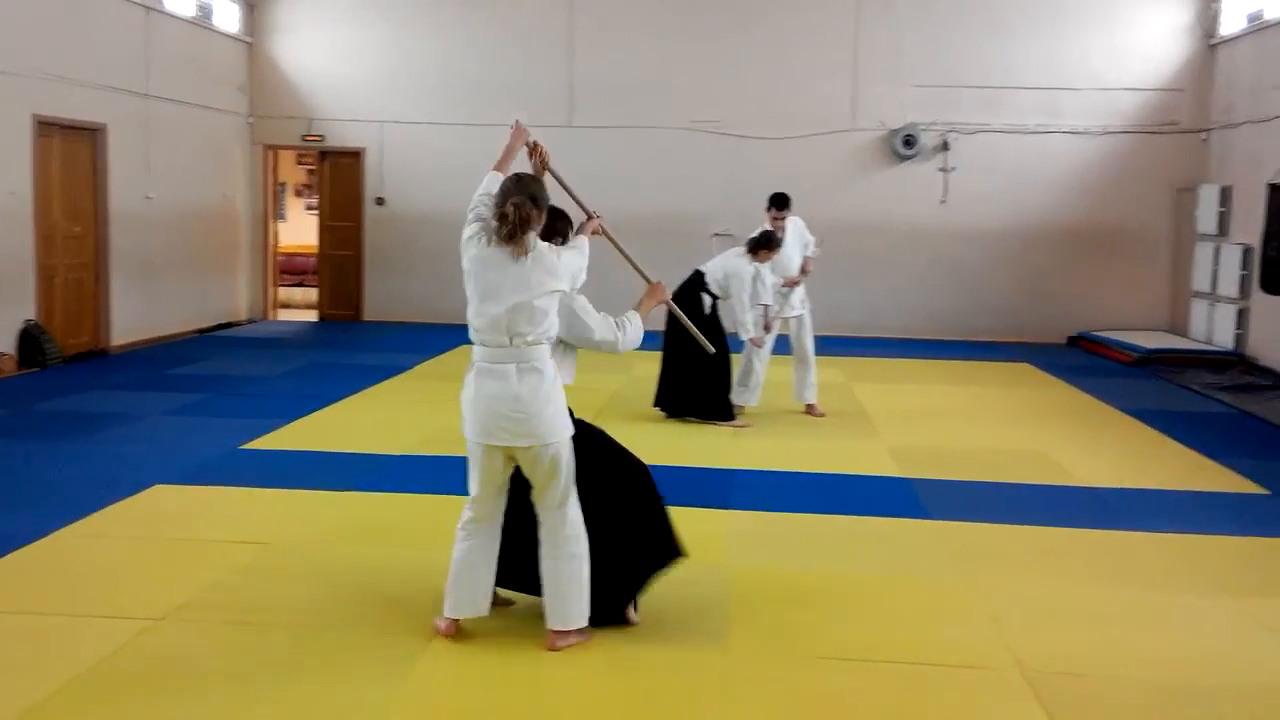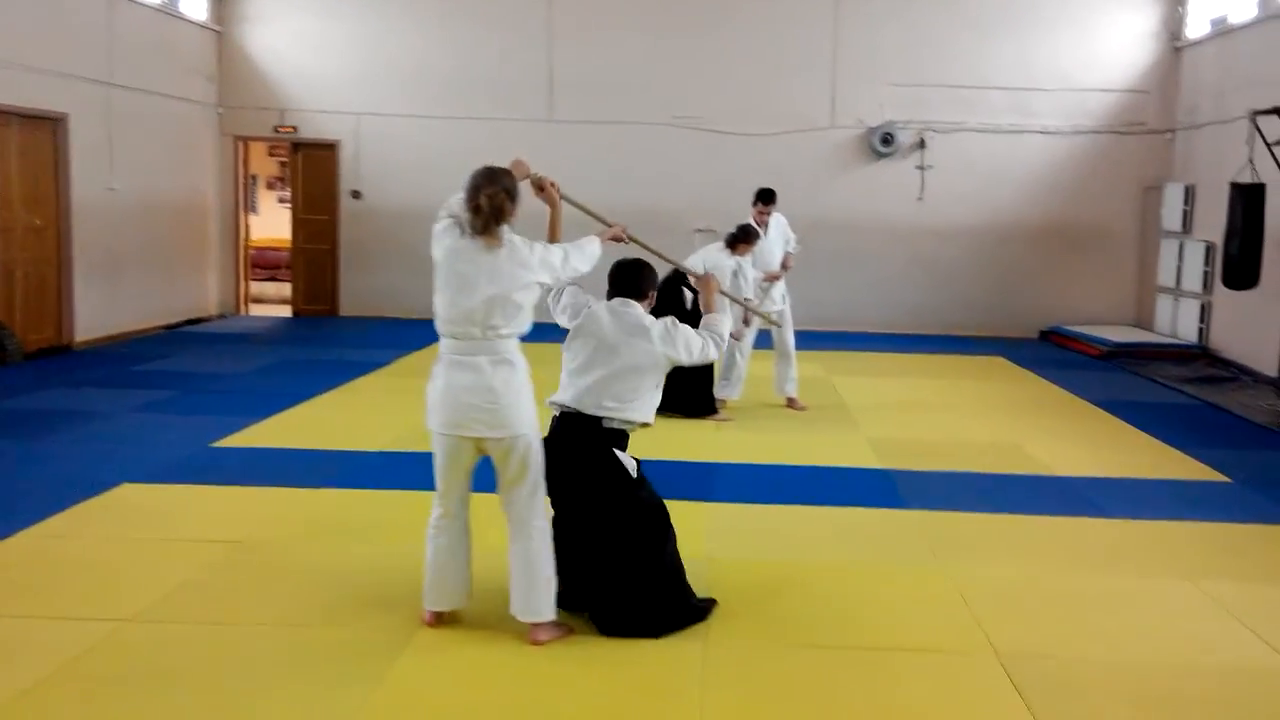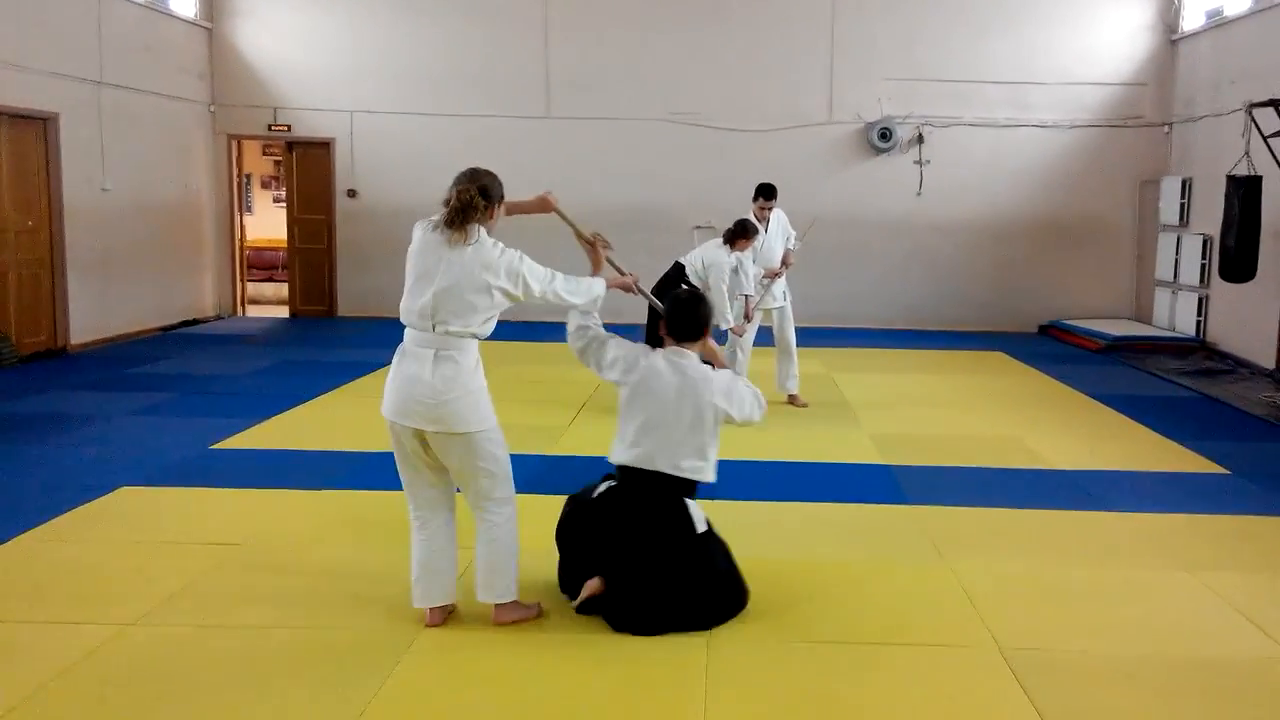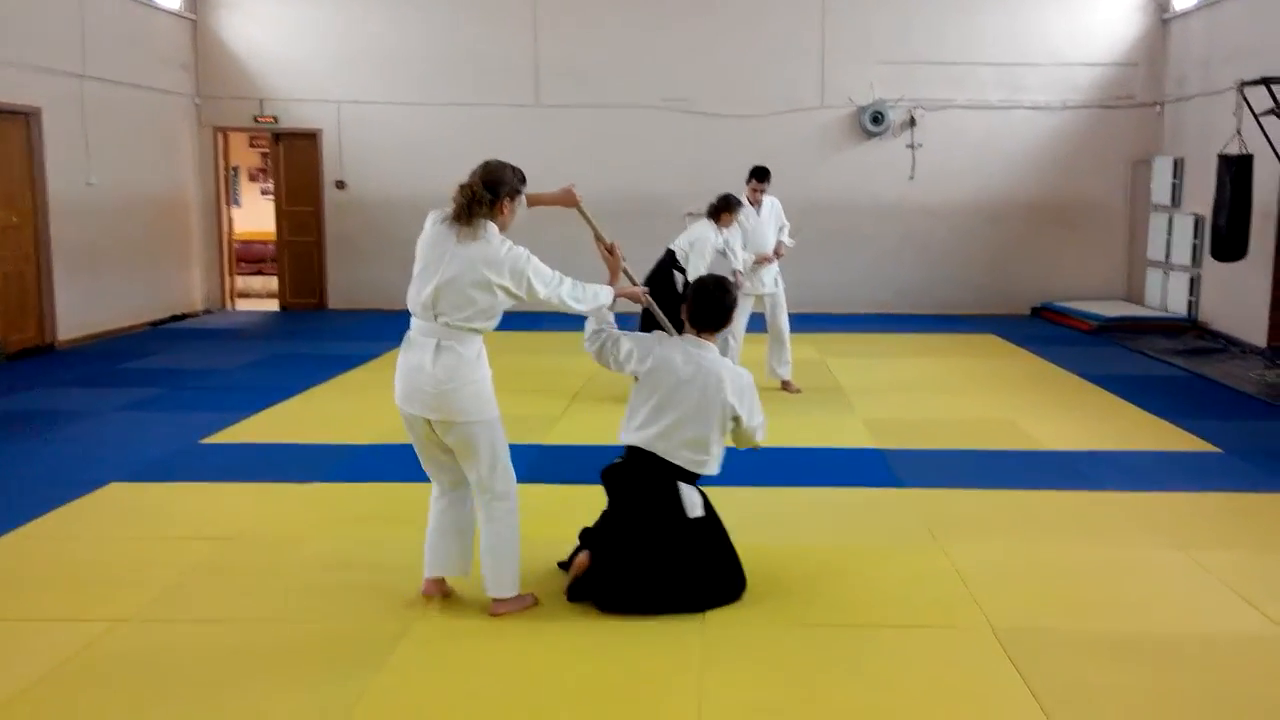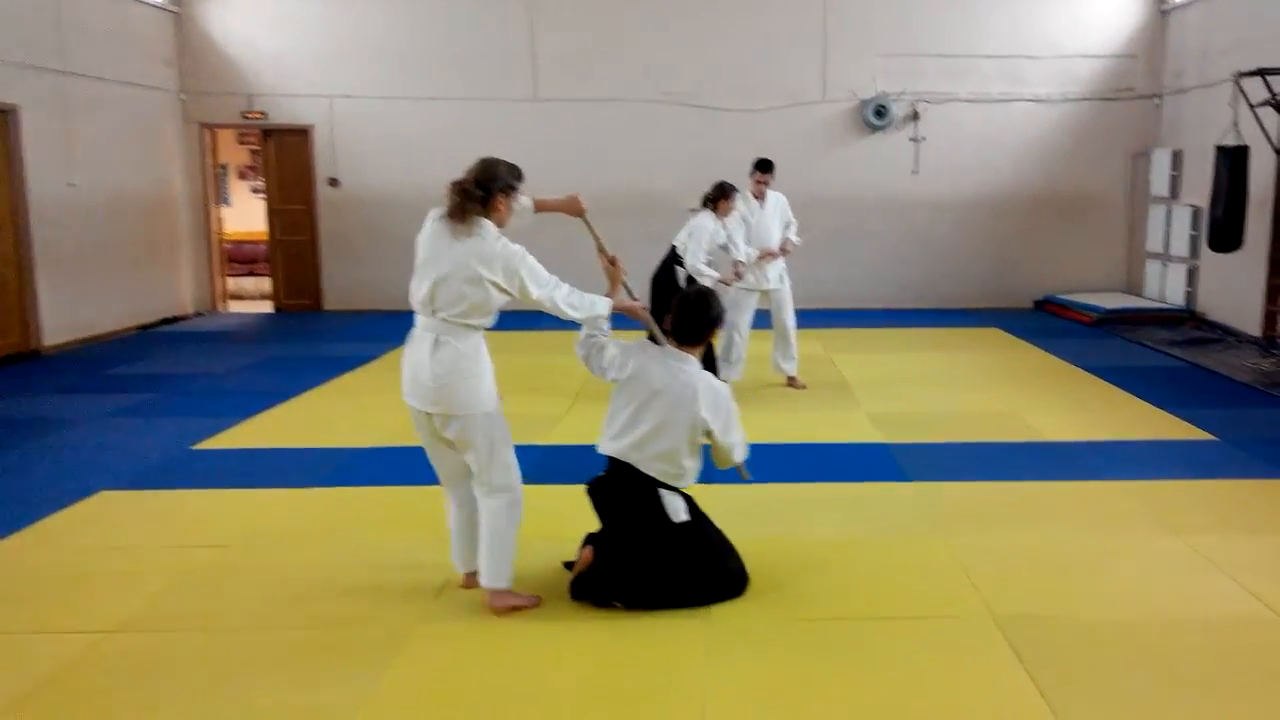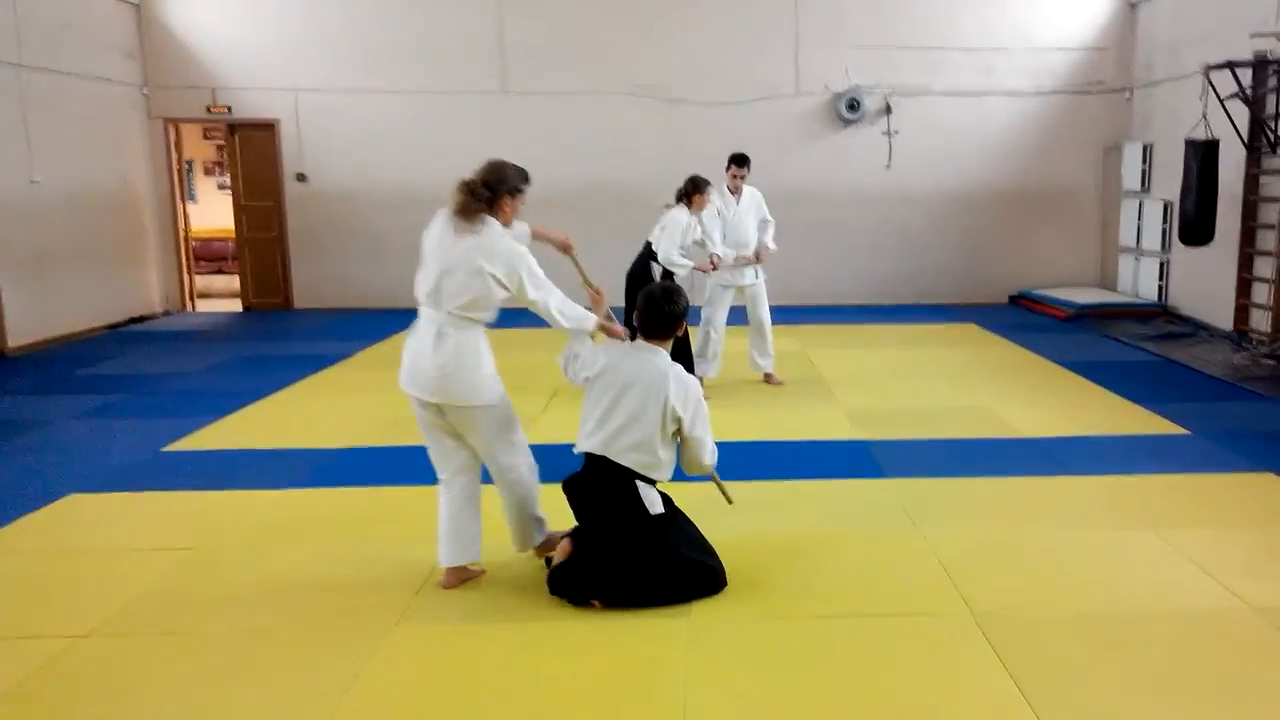
dt=0.4s
person 1, frame 1
left shoulder: (475, 249)
right shoulder: (554, 262)
left elbow: (482, 200)
left wrist: (510, 149)
right wrist: (586, 233)
left hip: (486, 392)
right hip: (536, 394)
left knee: (481, 512)
right knee: (559, 515)
left ankle: (455, 615)
right ankle: (564, 625)
person 1, frame 2
left shoulder: (447, 241)
right shoulder: (528, 255)
left elbow: (455, 207)
right elbow: (574, 258)
left wrist: (501, 177)
right wrist: (604, 236)
left hip: (452, 383)
right hip: (503, 385)
left knee: (449, 504)
right knee: (526, 509)
left ankle: (439, 604)
right ankle: (539, 619)
person 1, frame 3
left shoulder: (423, 236)
right shoulder: (499, 260)
left elbow: (455, 217)
right elbow: (562, 288)
left wrist: (528, 206)
right wrist: (611, 281)
left hip: (407, 379)
right hip: (456, 384)
left knee: (427, 503)
right knee: (493, 497)
left ankle: (435, 602)
right ankle: (503, 601)
person 1, frame 4
left shoulder: (435, 226)
right shoulder: (506, 258)
left elbow: (480, 209)
right elbow: (566, 292)
left wrist: (547, 198)
right wrist: (619, 291)
left hip: (414, 368)
right hip: (459, 375)
left knee: (449, 482)
right knee: (495, 489)
left ankle: (437, 575)
right ankle: (502, 593)
person 1, frame 5
left shoulder: (435, 225)
right shoulder: (501, 254)
left elbow: (483, 214)
right elbow: (560, 297)
right wrist: (616, 304)
left hip: (421, 363)
right hip: (461, 369)
left knee: (458, 478)
right knee: (499, 483)
left ankle: (472, 567)
right ankle: (496, 587)
person 1, frame 6
left shoulder: (442, 224)
right shoulder: (505, 250)
right elbow: (553, 305)
left wrist: (541, 235)
right wrist: (603, 325)
left hip: (421, 357)
right hip: (464, 362)
left knee: (455, 467)
right knee: (508, 460)
left ankle: (456, 563)
right ankle: (536, 539)
person 2, frame 1
right shoulder: (557, 298)
right elbow: (614, 336)
right wrist: (648, 303)
left knee: (523, 505)
right knee: (616, 482)
right ankle: (608, 595)
person 2, frame 2
left shoulder: (587, 311)
right shoulder: (664, 332)
right elbow: (712, 345)
right wrist: (710, 300)
left hip: (562, 442)
right hip: (602, 452)
right knee: (645, 530)
left ankle: (576, 576)
person 2, frame 3
left shoulder: (639, 362)
right shoulder: (722, 385)
left elbow: (582, 333)
right elbow: (754, 405)
right wrist: (716, 356)
left hip: (623, 496)
right hip: (674, 512)
left knee: (581, 510)
right knee: (723, 596)
left ankle: (603, 583)
right ankle: (620, 597)
person 2, frame 4
left shoulder: (653, 349)
right shoulder: (736, 379)
left elbow: (599, 339)
right elbow: (750, 437)
left wrist: (611, 282)
left hip: (628, 477)
right hip: (672, 495)
left knee: (633, 526)
right knee: (725, 582)
left ankle: (594, 556)
right ankle: (615, 582)
person 2, frame 5
left shoulder: (633, 357)
right shoulder: (713, 392)
left elbow: (590, 345)
right elbow: (731, 456)
left wrist: (610, 295)
left hip: (613, 490)
right hip: (656, 505)
right knee: (729, 577)
left ankle: (600, 553)
right ankle: (628, 585)
person 2, frame 6
left shoulder: (603, 354)
right shoulder: (683, 384)
left elbow: (571, 365)
right elbow: (700, 462)
left wrist: (594, 319)
right wrist: (697, 451)
left hip: (589, 487)
right hip: (632, 498)
right knee: (707, 575)
left ankle: (577, 550)
right ankle: (605, 583)
person 3, frame 1
left shoulder: (797, 225)
left elbow: (809, 242)
left wrist: (808, 259)
right wrist: (784, 281)
left hip: (797, 297)
left knee: (805, 350)
right knee: (757, 350)
left ankle: (809, 401)
right ankle: (740, 401)
person 3, frame 2
left shoulder: (780, 221)
left elbow: (790, 239)
left wrist: (788, 255)
right wrist: (763, 276)
left hip: (777, 292)
right hip: (752, 294)
left knee: (786, 344)
right knee: (739, 344)
left ankle: (790, 394)
right ankle: (722, 395)
person 3, frame 3
left shoulder: (780, 217)
left elbow: (790, 235)
left wrist: (789, 251)
right wrist: (764, 272)
left hip: (778, 288)
right hip: (753, 291)
left knee: (787, 341)
right knee: (740, 341)
left ankle: (791, 391)
person 3, frame 4
left shoulder: (774, 204)
right shoulder: (736, 211)
left elbow: (783, 226)
left wrist: (782, 243)
right wrist: (754, 258)
left hip: (770, 274)
right hip: (745, 276)
left knee: (780, 327)
right knee: (733, 329)
left ankle: (784, 377)
person 3, frame 5
left shoulder: (779, 200)
right shoulder: (739, 204)
left elbow: (790, 223)
right elbow: (734, 243)
left wrist: (788, 240)
right wrist: (757, 254)
left hip: (776, 270)
right hip: (749, 273)
left knee: (786, 323)
right knee: (736, 324)
left ankle: (790, 373)
right ankle: (724, 375)
person 3, frame 6
left shoulder: (755, 196)
right shoulder: (715, 199)
left elbow: (767, 223)
right elbow: (711, 236)
left wrist: (765, 246)
right wrist: (732, 256)
left hip: (752, 268)
right hip: (724, 269)
left knee: (761, 319)
right knee: (712, 320)
left ankle: (766, 369)
right ankle: (700, 372)
person 4, frame 1
left shoulder: (742, 254)
right shoulder: (742, 270)
left elbow: (762, 275)
right elbow: (740, 305)
right wrist: (750, 335)
left hip: (687, 299)
right hip: (697, 303)
left knee: (685, 354)
right knee: (713, 357)
left ankle: (676, 406)
right ankle: (719, 413)
person 4, frame 2
left shoulder: (723, 249)
right shoulder: (723, 263)
left elbow: (743, 269)
right elbow: (720, 300)
left hip: (672, 294)
right hip: (678, 298)
left ankle: (666, 401)
right ankle: (701, 407)
person 4, frame 3
left shoulder: (723, 246)
right shoulder: (721, 261)
left elbow: (740, 265)
right elbow: (719, 296)
right wrist: (731, 325)
left hip: (669, 290)
right hip: (675, 294)
left knee: (664, 347)
person 4, frame 4
left shoulder: (711, 227)
right shoulder: (707, 236)
left elbow: (729, 247)
right elbow: (695, 275)
left hip: (669, 280)
right hip: (667, 282)
person 4, frame 5
left shoulder: (714, 221)
right shoulder: (705, 225)
left elbow: (727, 242)
right elbow: (694, 263)
left wrist: (740, 261)
right wrist: (720, 278)
left hip: (681, 278)
right hip: (673, 278)
person 4, frame 6
left shoulder: (690, 217)
right shoulder: (678, 218)
left elbow: (700, 238)
right elbow: (666, 256)
left wrist: (712, 254)
right wrist: (696, 266)
left hip: (659, 275)
right hip: (647, 275)
